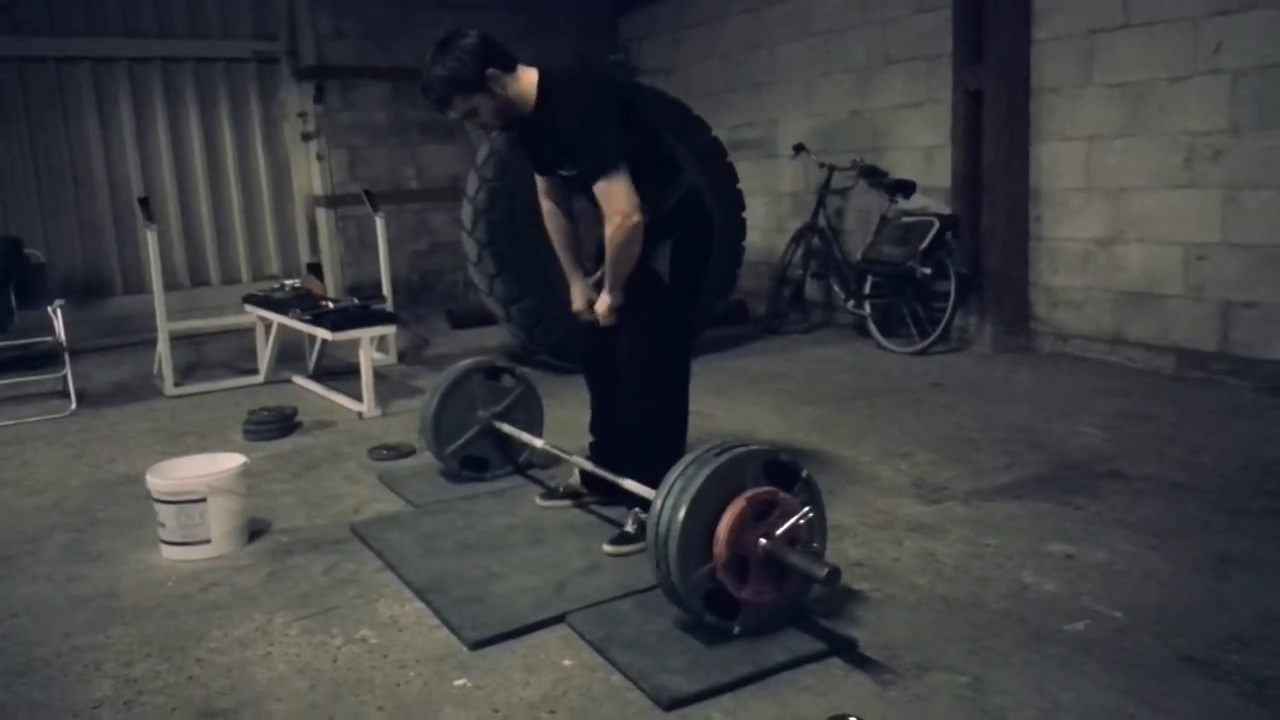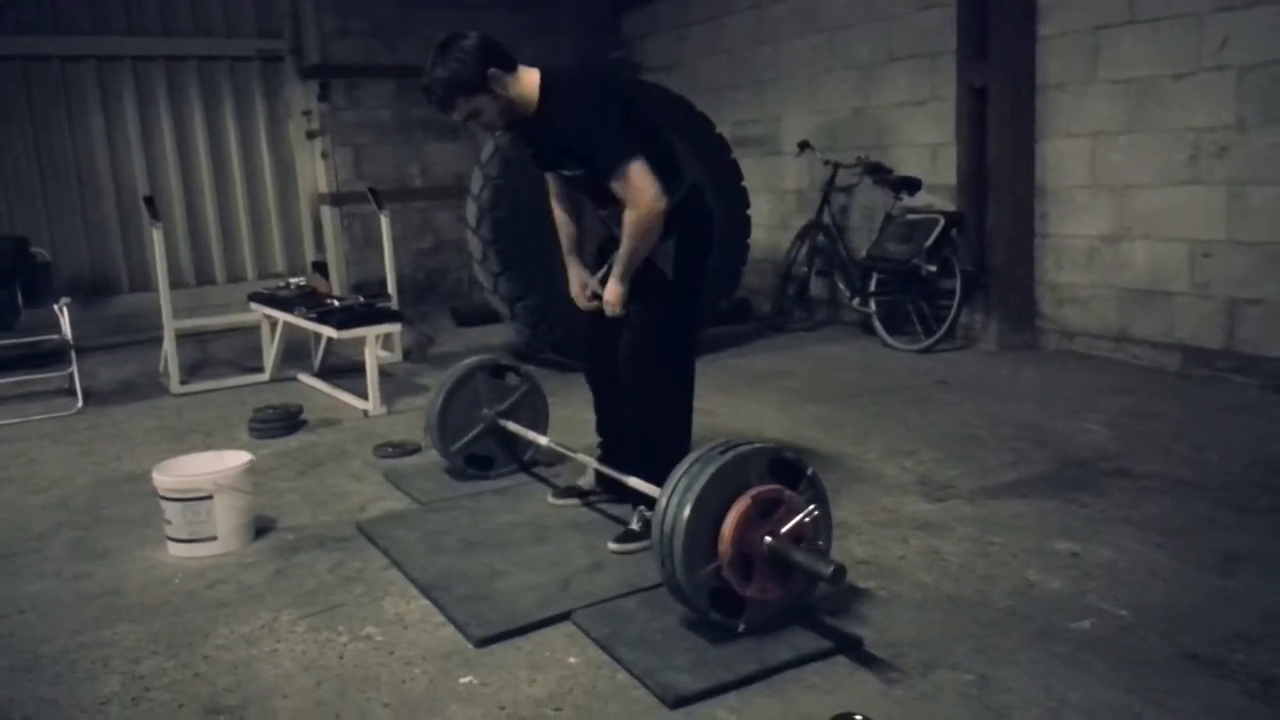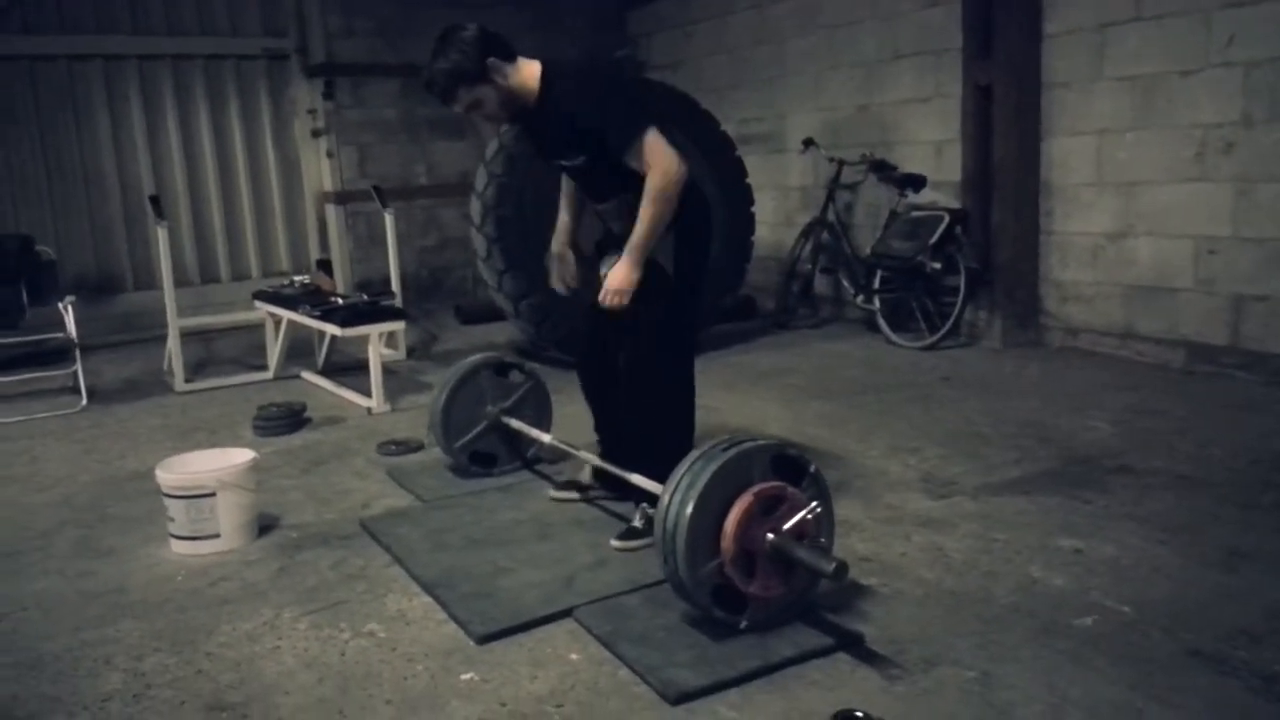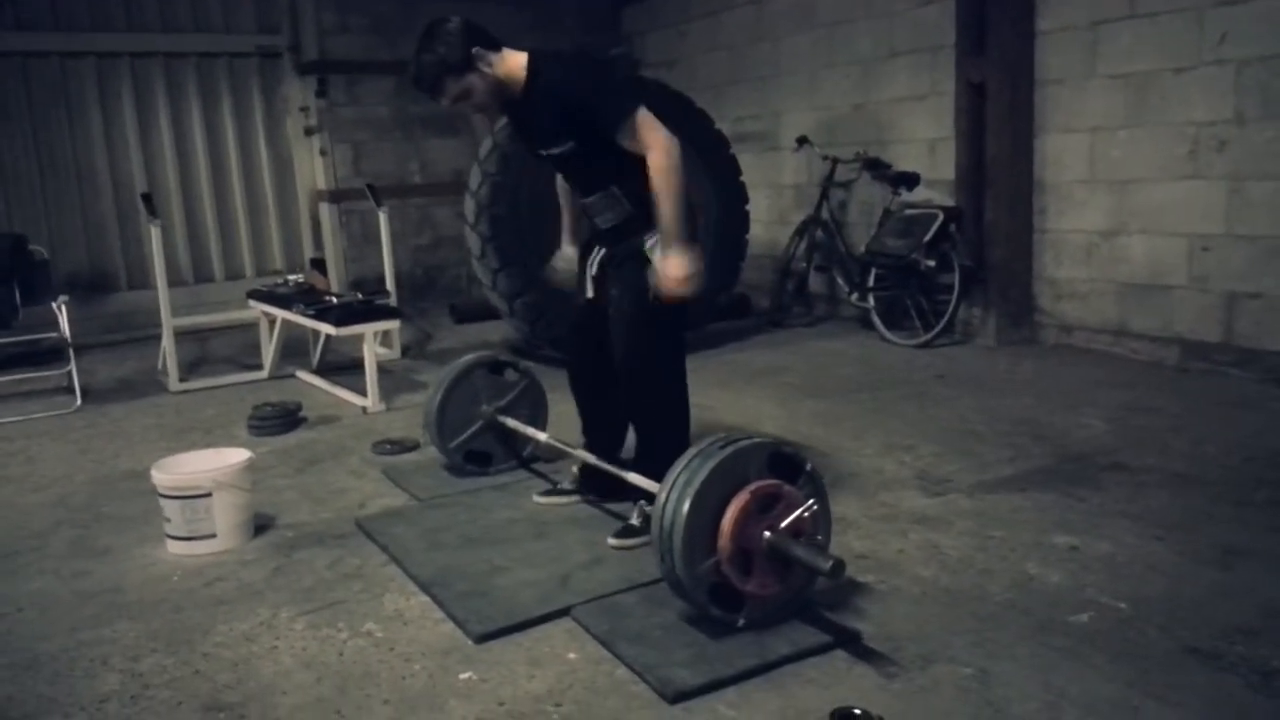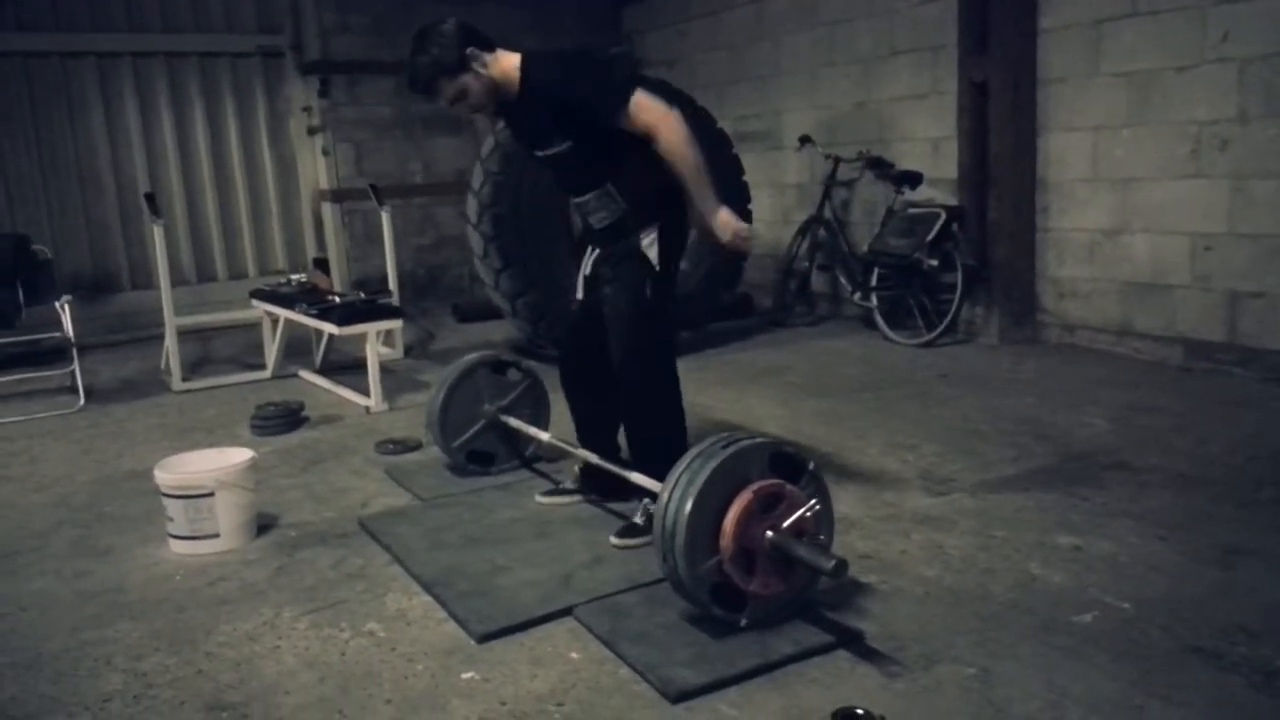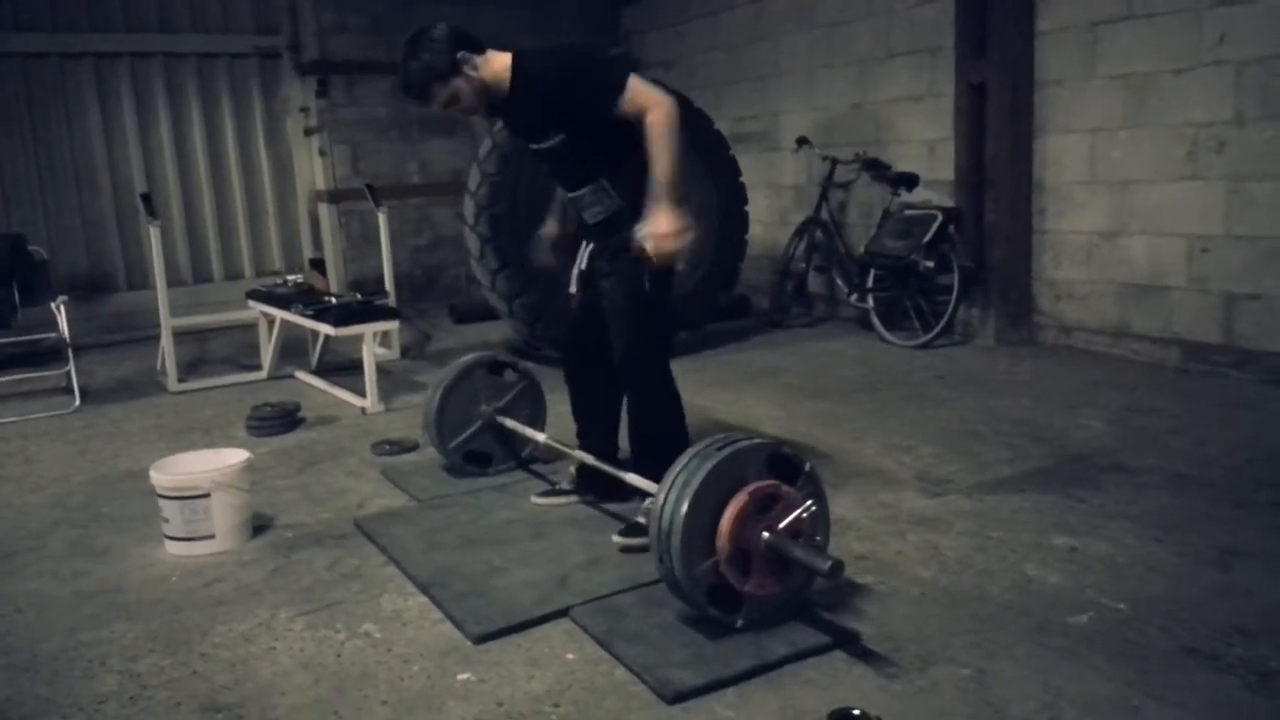
dt=0.1s
person 1, frame 1
left shoulder: (576, 105)
right shoulder: (526, 117)
left elbow: (628, 217)
right elbow: (552, 200)
left wrist: (612, 292)
right wrist: (576, 278)
left hip: (664, 232)
right hip: (626, 235)
left knee: (646, 367)
right knee: (603, 357)
left ankle: (656, 503)
right ankle: (604, 474)
person 1, frame 2
left shoulder: (578, 104)
right shoulder: (530, 116)
left elbow: (649, 204)
left wrist: (621, 279)
right wrist: (575, 267)
left hip: (671, 230)
right hip: (628, 231)
left knee: (648, 365)
right knee: (602, 354)
left ankle: (660, 501)
right ankle: (615, 473)
person 1, frame 3
left shoulder: (581, 92)
right shoulder: (530, 112)
left elbow: (667, 169)
left wrist: (633, 263)
right wrist: (560, 240)
left hip: (665, 233)
right hip: (621, 231)
left knee: (650, 363)
right knee: (597, 354)
left ankle: (663, 499)
right ankle: (616, 468)
person 1, frame 4
left shoulder: (567, 79)
right shoulder: (519, 103)
left elbow: (660, 147)
left wrist: (676, 246)
right wrist: (569, 240)
left hip: (647, 230)
right hip: (607, 229)
left knee: (642, 360)
right knee: (585, 356)
left ankle: (659, 496)
right ankle: (599, 473)
person 1, frame 5
left shoulder: (563, 77)
right shoulder: (514, 108)
left elbow: (662, 123)
left wrist: (711, 210)
left hip: (643, 229)
right hip: (603, 234)
left knee: (637, 358)
right knee: (581, 358)
right ankle: (600, 474)
person 1, frame 6
left shoulder: (552, 72)
right shoulder: (506, 102)
left elbow: (659, 107)
left wrist: (665, 206)
right wrist: (556, 218)
left hip: (638, 226)
right hip: (597, 227)
left knee: (636, 354)
right knee: (579, 353)
right ankle: (595, 475)
